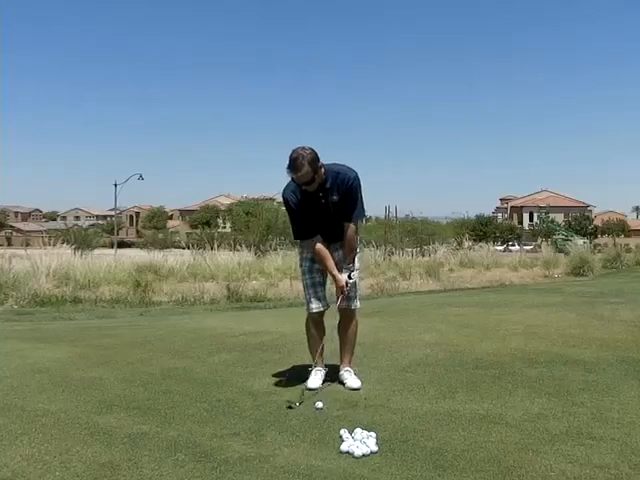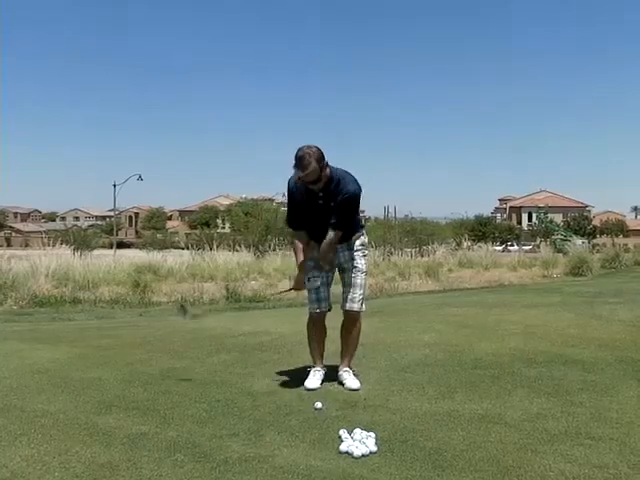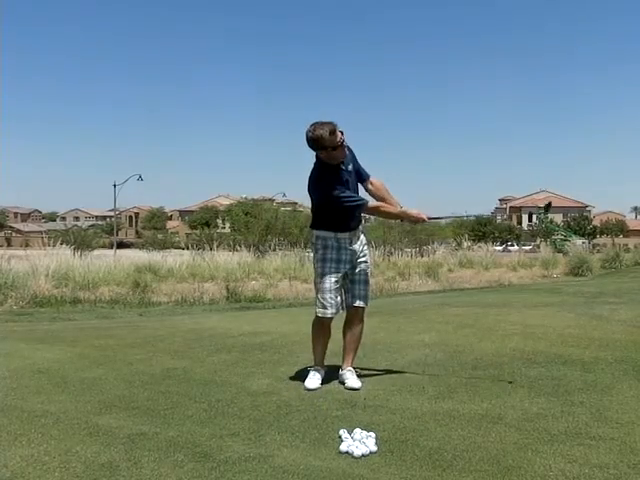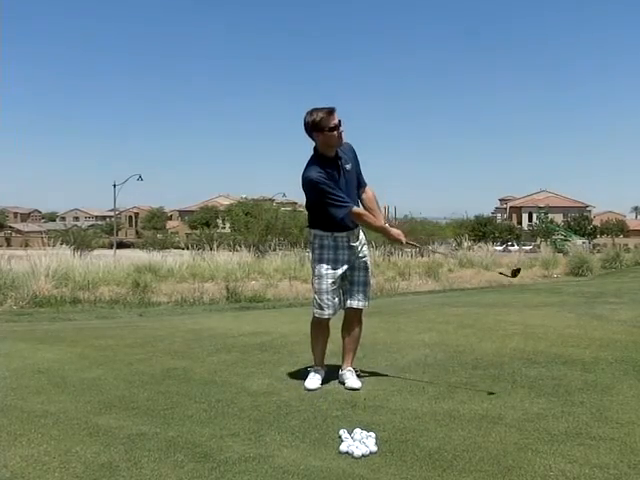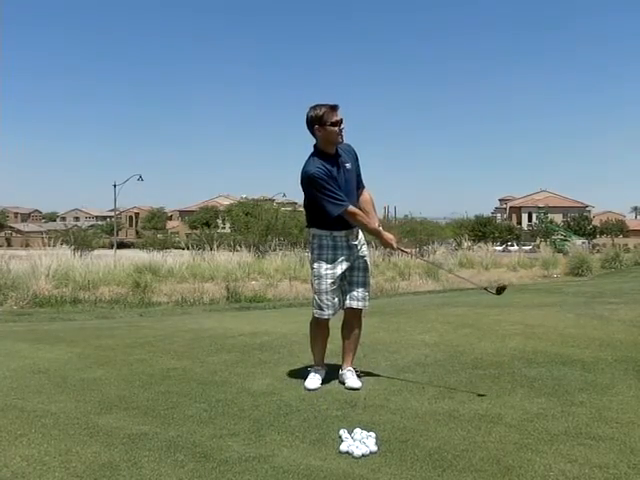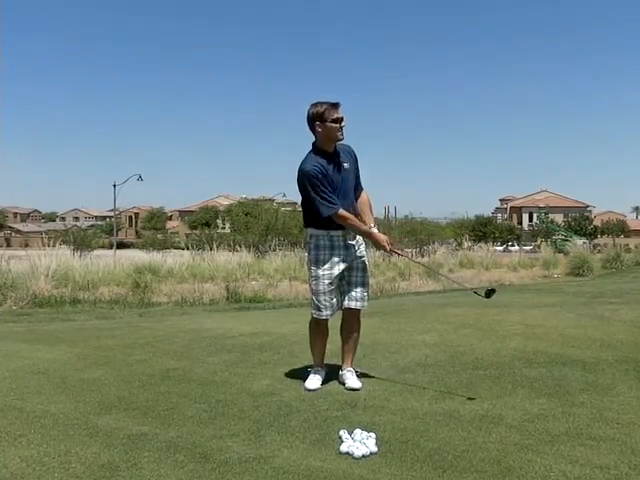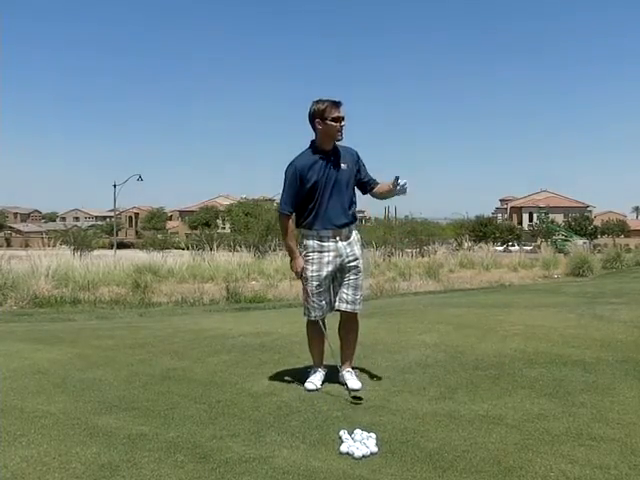
dt=0.7s
person 1, frame 1
left shoulder: (346, 178)
right shoulder: (292, 194)
left elbow: (351, 227)
right elbow: (313, 240)
left wrist: (348, 267)
right wrist: (335, 275)
left hip: (345, 245)
right hip: (312, 249)
left knee: (348, 308)
right knee: (315, 311)
left ankle: (346, 367)
right ankle: (318, 366)
person 1, frame 2
left shoulder: (347, 187)
right shoulder: (295, 187)
left elbow: (335, 235)
right elbow: (298, 231)
left wrist: (305, 271)
right wrist: (301, 266)
left hip: (351, 245)
right hip: (317, 249)
left knee: (353, 311)
right knee: (317, 311)
left ankle: (345, 367)
right ankle: (317, 367)
person 1, frame 3
left shoulder: (345, 152)
right shoulder: (322, 183)
left elbow: (370, 183)
right elbow: (371, 208)
left wrist: (401, 209)
right wrist: (406, 215)
left hip: (356, 239)
right hip: (330, 243)
left knee: (357, 309)
right knee: (325, 312)
left ankle: (347, 368)
right ankle: (317, 367)
person 1, frame 4
left shoulder: (348, 151)
right shoulder: (314, 176)
left elbow: (364, 191)
right elbow: (353, 212)
left wrist: (385, 225)
right wrist: (387, 231)
left hip: (356, 239)
right hip: (327, 242)
left knee: (355, 308)
right knee: (323, 311)
left ankle: (347, 368)
right ankle: (317, 368)
person 1, frame 5
left shoulder: (348, 152)
right shoulder: (313, 171)
left elbow: (362, 193)
right elbow: (348, 211)
left wrist: (378, 226)
right wrist: (380, 235)
left hip: (356, 238)
right hip: (327, 242)
left knee: (355, 308)
right knee: (323, 312)
left ankle: (347, 368)
right ankle: (318, 368)
person 1, frame 6
left shoulder: (348, 153)
right shoulder: (310, 169)
right elbow: (336, 213)
left wrist: (372, 226)
right wrist: (370, 234)
left hip: (355, 240)
right hip: (324, 243)
left knee: (353, 309)
right knee: (321, 312)
left ankle: (347, 368)
right ankle: (317, 368)
person 1, frame 7
left shoulder: (350, 156)
right shoulder: (300, 165)
left elbow: (373, 189)
right elbow: (286, 214)
left wrist: (394, 188)
right wrist: (294, 255)
left hip: (349, 241)
right hip: (317, 245)
left knee: (350, 311)
right knee: (316, 315)
left ankle: (347, 368)
right ankle: (318, 368)
